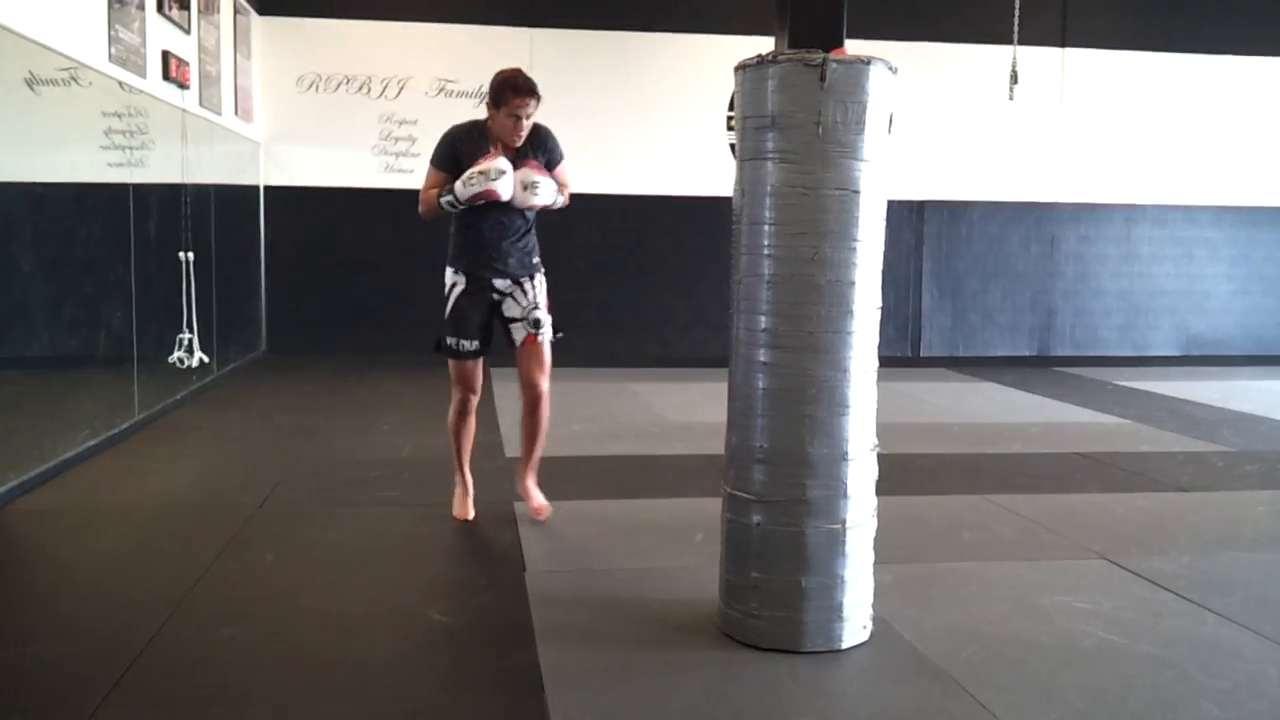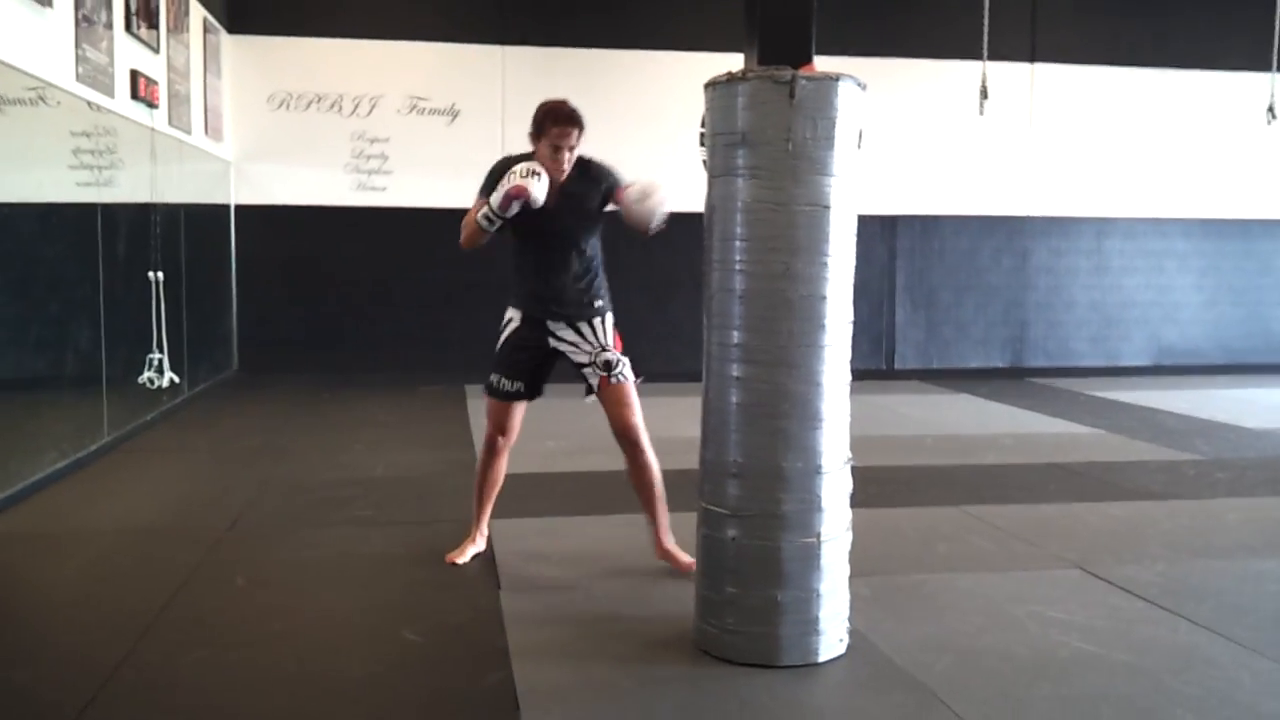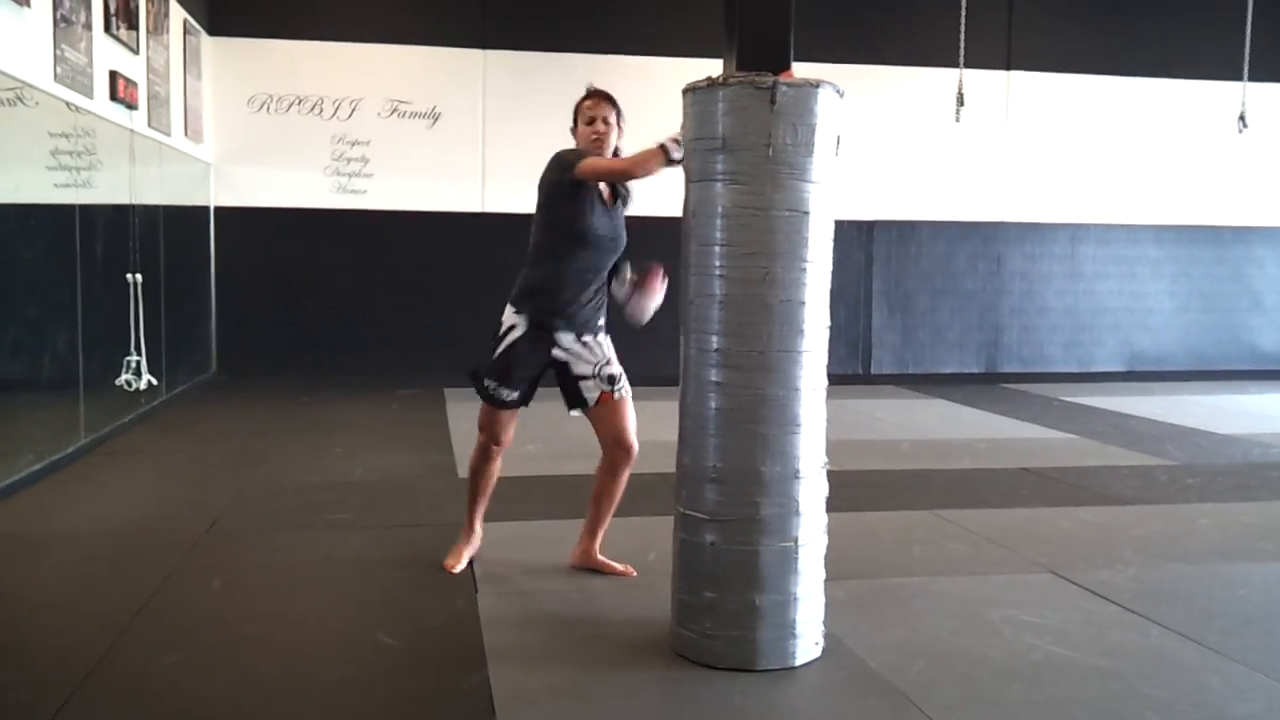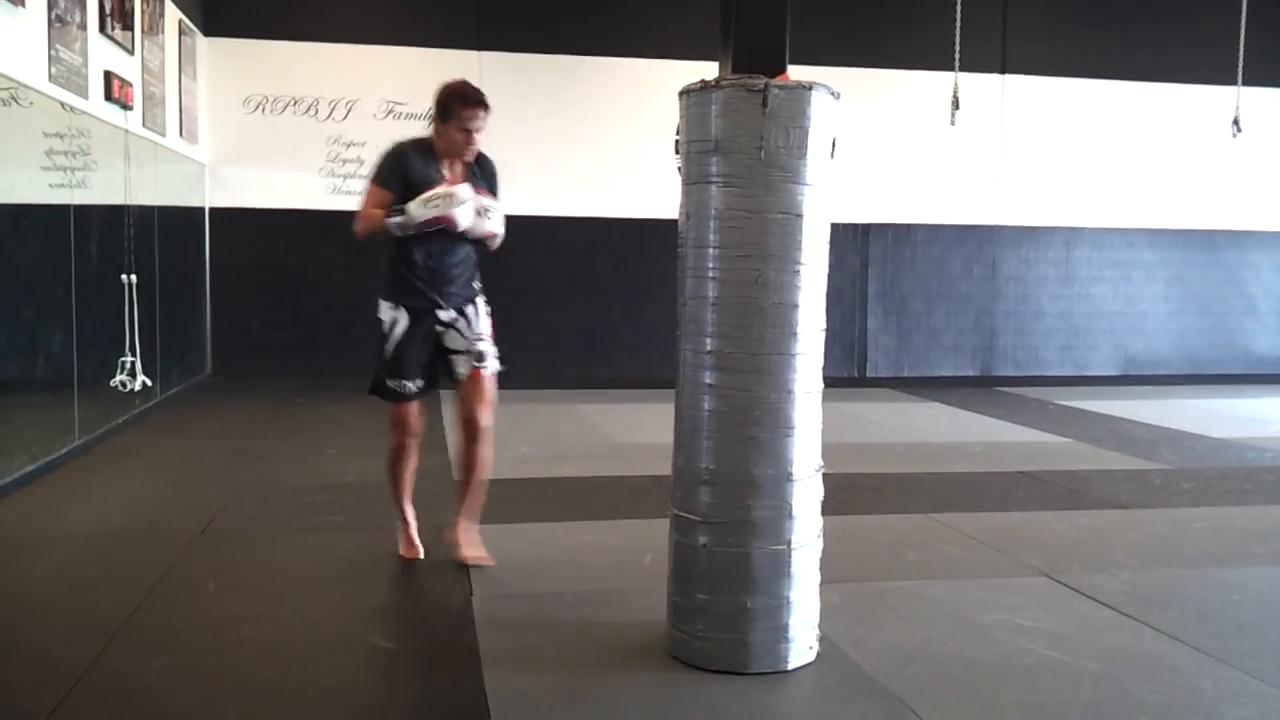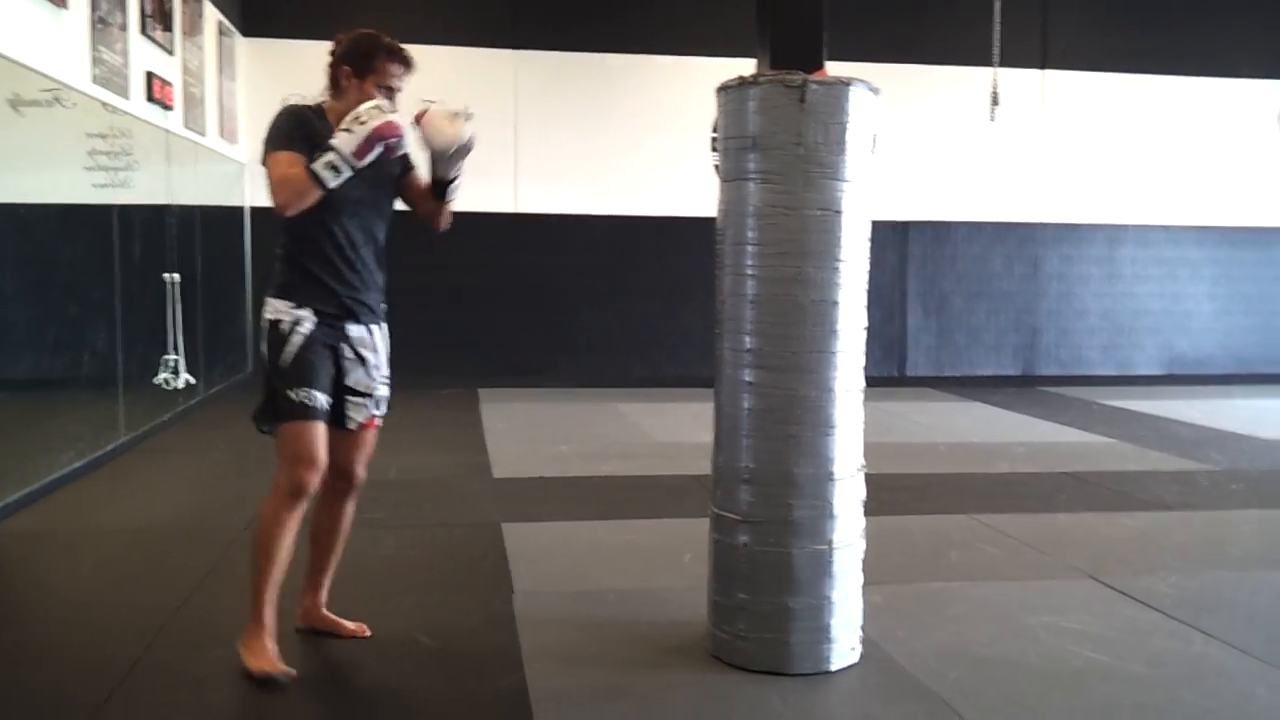
dt=1s
person 1, frame 1
left shoulder: (542, 141)
right shoulder: (459, 140)
left elbow: (564, 195)
right elbow: (426, 205)
left wrist: (547, 194)
right wrist: (463, 191)
left hip: (521, 273)
right hip: (469, 276)
left knee: (536, 388)
right knee: (466, 390)
left ankle: (527, 478)
right ankle: (463, 485)
person 1, frame 2
left shoulder: (594, 174)
right shoulder: (509, 171)
left elbow: (643, 222)
right elbow: (468, 240)
left wrist: (646, 214)
right wrist: (501, 202)
left hip: (587, 316)
right hip: (529, 316)
left knee: (631, 431)
right knee: (498, 432)
left ankle: (664, 540)
right ankle: (478, 533)
person 1, frame 3
left shoulder: (613, 195)
right shoulder: (564, 166)
right elbow: (627, 168)
left wrist: (627, 281)
right wrist: (675, 147)
left hip: (584, 329)
right hip: (531, 320)
left knee: (624, 445)
right knee: (493, 438)
left ankle: (588, 548)
right ankle: (470, 534)
person 1, frame 4
left shoulder: (483, 169)
right shoulder: (403, 159)
left elbow: (495, 239)
right elbow: (364, 224)
left wrist: (488, 226)
right wrist: (418, 212)
left hip: (464, 306)
right hip: (407, 309)
left knee: (478, 422)
right knee: (407, 433)
left ankle: (467, 523)
right ankle: (405, 520)
person 1, frame 5
left shoulder: (383, 145)
right shoulder: (296, 123)
left elbow: (436, 218)
right elbow: (287, 196)
left wrist: (446, 169)
right wrist: (348, 143)
left hip: (364, 320)
right hip: (301, 313)
left knee: (349, 473)
right knee: (301, 471)
left ankle: (315, 603)
right ankle: (256, 630)
